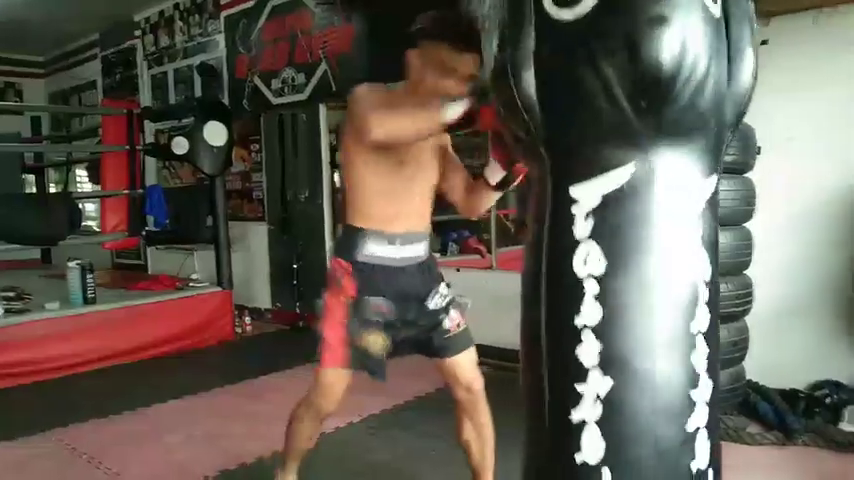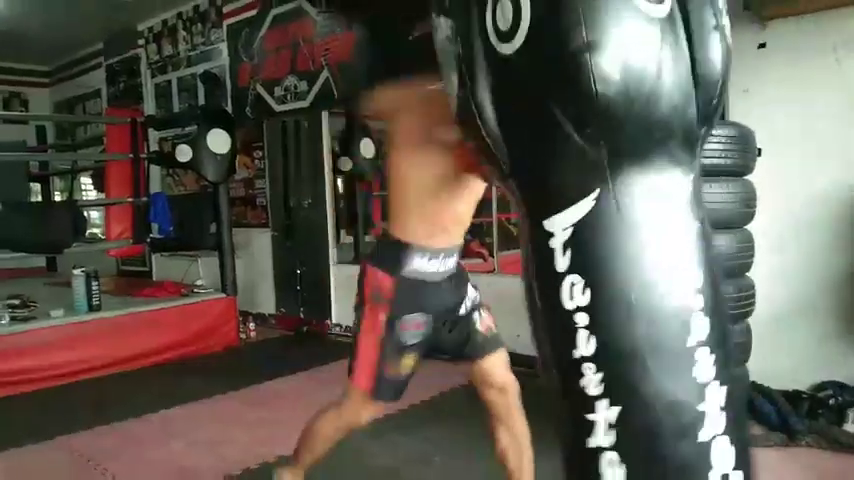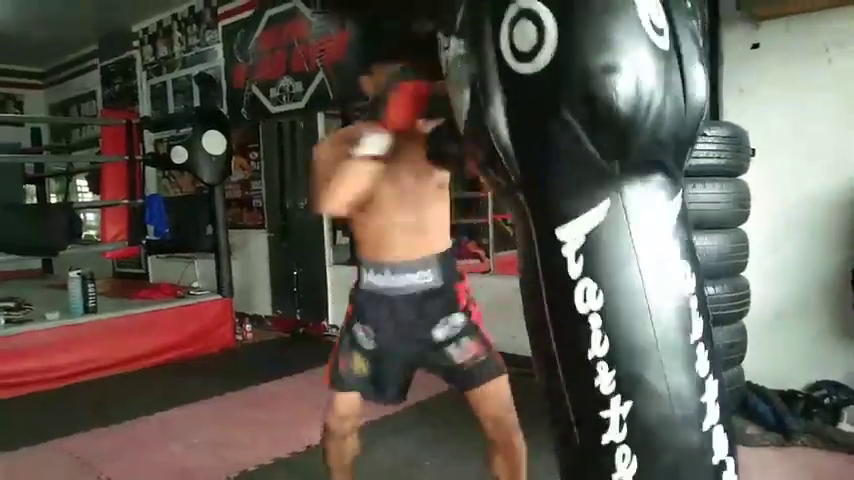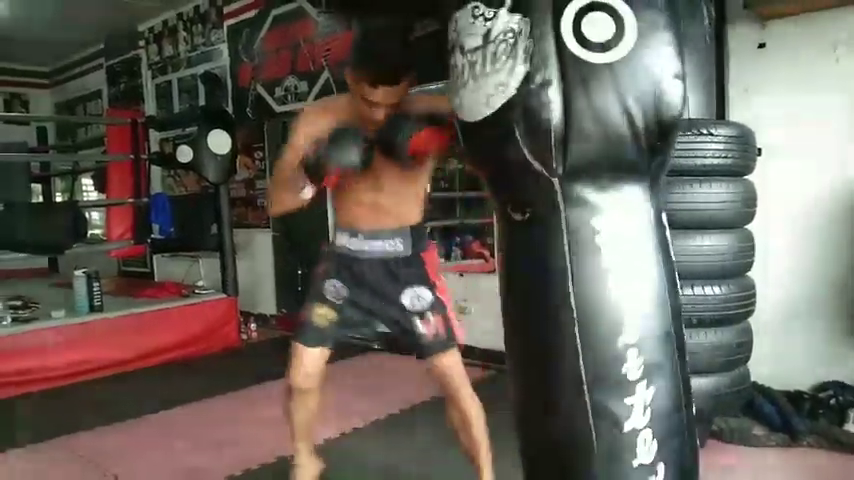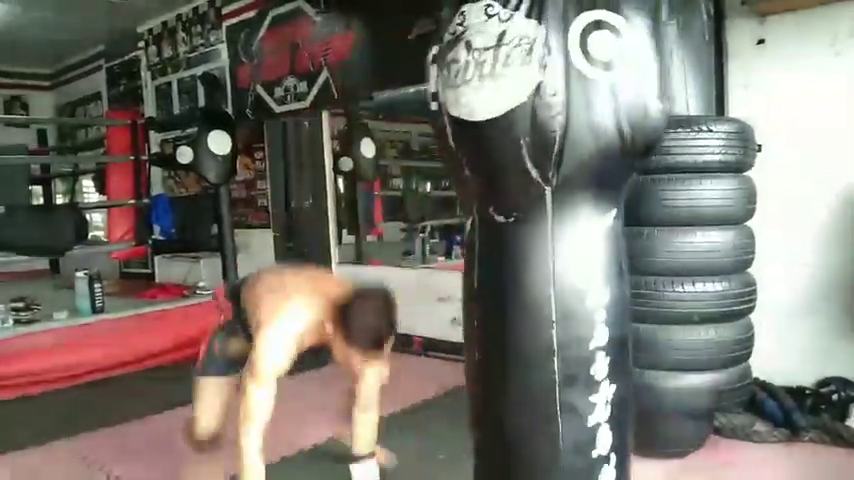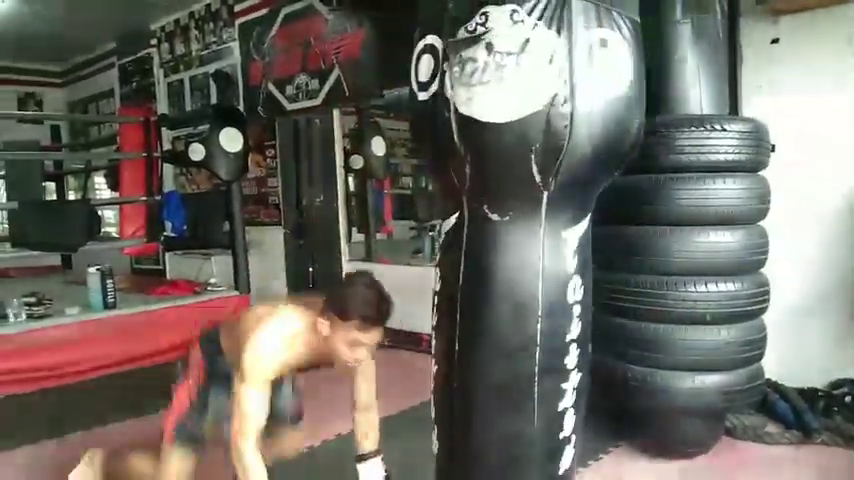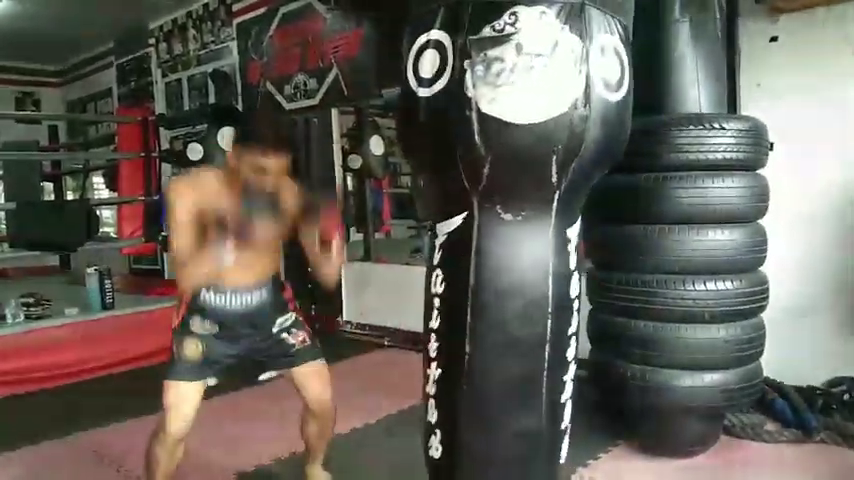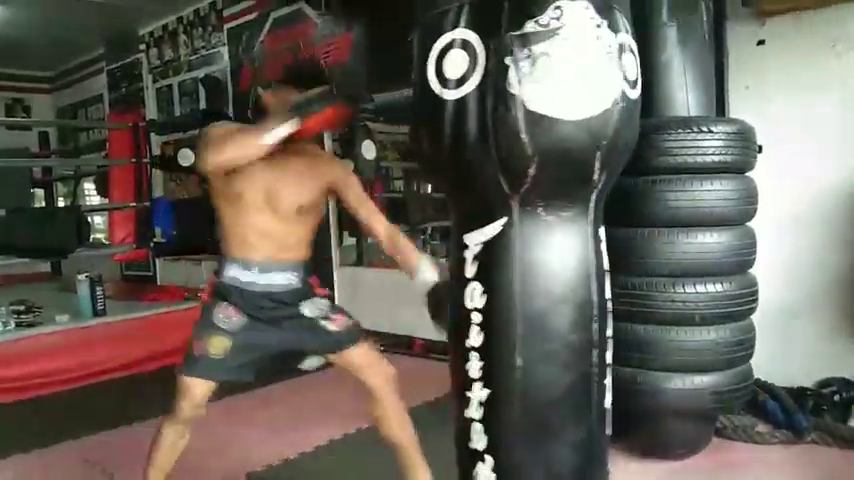
dt=0.4s
person 1, frame 1
left shoulder: (435, 131)
right shoulder: (370, 99)
left elbow: (473, 204)
right elbow: (375, 128)
left wrist: (503, 166)
right wrist: (467, 107)
left hip: (418, 269)
right hip: (363, 268)
left knee: (471, 389)
right knee: (327, 394)
person 1, frame 2
right shoulder: (423, 108)
right elbow: (381, 101)
left hip: (448, 274)
right hip: (402, 277)
left knee: (504, 390)
right knee: (359, 407)
person 1, frame 3
right shoulder: (339, 147)
right elbow: (330, 203)
right wrist: (381, 134)
left hip: (438, 293)
right hip: (377, 298)
left knee: (501, 417)
right knee: (339, 419)
person 1, frame 4
left shoulder: (430, 112)
right shoulder: (319, 119)
right elbow: (276, 203)
right wrist: (310, 178)
left hip: (406, 259)
right hip: (345, 259)
left knee: (453, 380)
right knee: (302, 379)
person 1, frame 5
left shoulder: (372, 325)
right shoulder: (283, 326)
left elbow: (368, 405)
right elbow: (250, 437)
right hip: (247, 320)
right knee: (204, 430)
person 1, frame 6
left shoulder: (353, 334)
right shoulder: (270, 339)
left elbow: (365, 407)
right elbow: (242, 438)
left hip: (274, 374)
right hip: (219, 367)
left knee: (289, 445)
person 1, frame 7
left shoulder: (294, 197)
right shoulder: (189, 189)
left elbow: (328, 277)
right elbow: (185, 279)
left wrist: (327, 239)
right wrist: (227, 241)
left hip: (268, 305)
right hip: (208, 314)
left knee: (321, 401)
right knee: (175, 426)
person 1, frame 8
left shoulder: (328, 168)
right shoulder: (225, 136)
left elbow: (383, 230)
right elbow: (213, 158)
left wrist: (429, 278)
right wrist: (286, 124)
left hip: (298, 296)
right hip: (238, 296)
left knee: (380, 376)
right knee: (187, 410)
